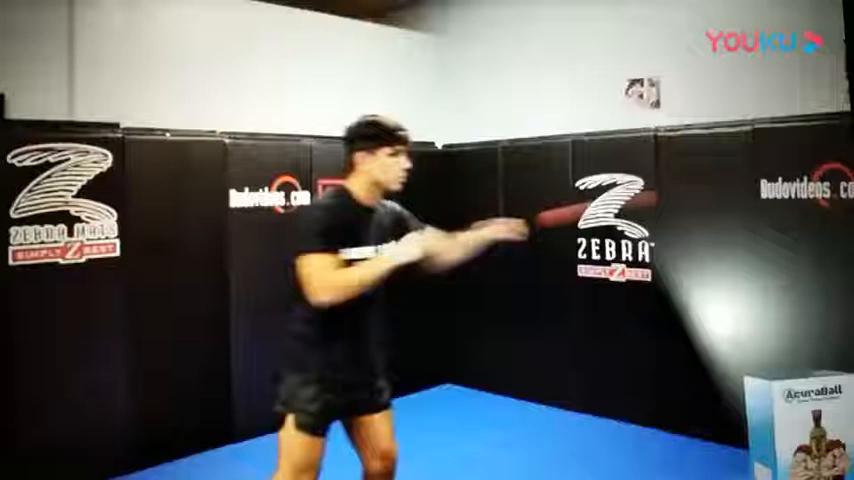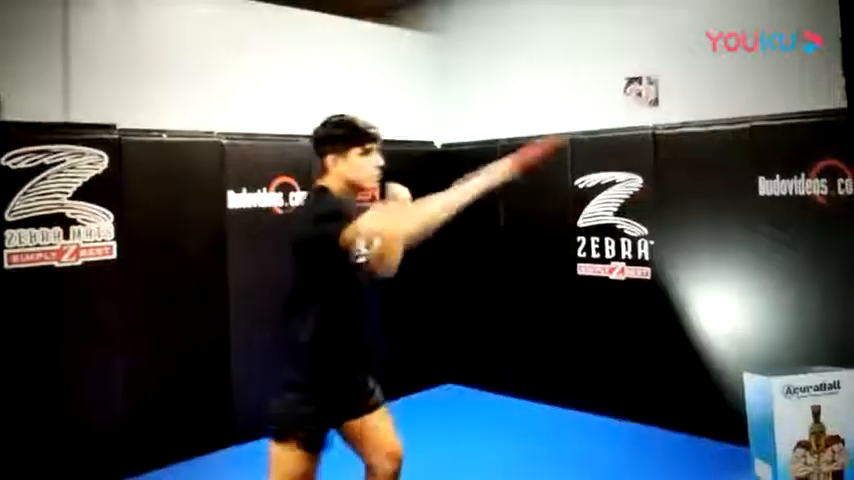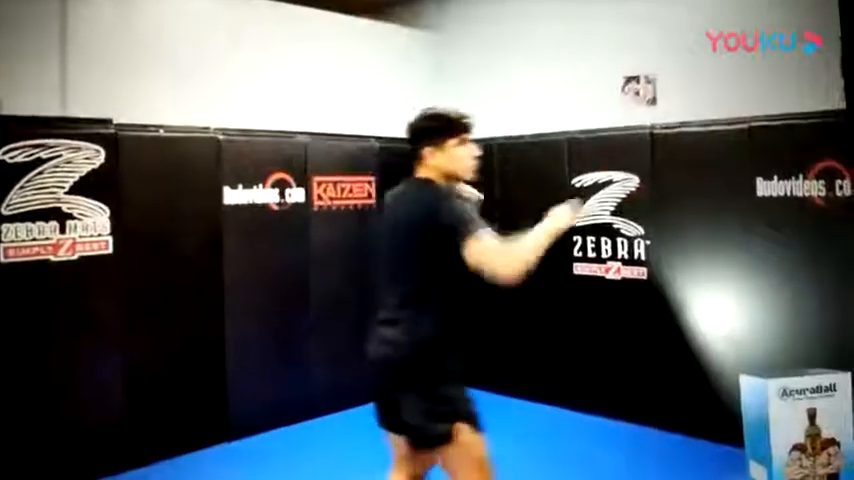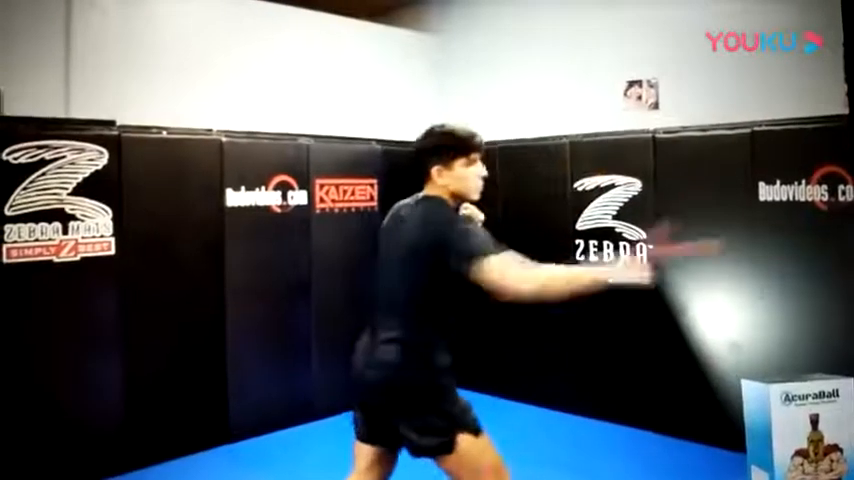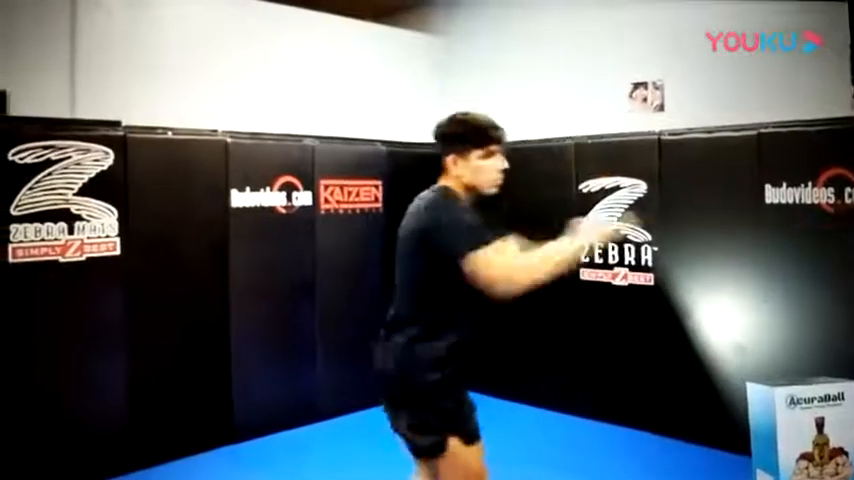
dt=0.7s
person 1, frame 1
left shoulder: (391, 216)
right shoulder: (324, 214)
left elbow: (441, 253)
right elbow: (323, 290)
left wrist: (485, 233)
right wrist: (394, 257)
left hip: (363, 360)
right hip: (315, 363)
person 1, frame 2
left shoulder: (350, 212)
right shoulder: (321, 213)
left elbow: (383, 268)
right elbow: (405, 224)
left wrist: (395, 210)
right wrist: (484, 180)
left hip: (350, 368)
right hip: (308, 374)
person 1, frame 3
left shoulder: (399, 200)
right shoulder: (441, 207)
right elbow: (506, 267)
right wrist: (554, 223)
left hip: (392, 350)
right hip: (425, 359)
person 1, frame 4
left shoulder: (400, 215)
right shoulder: (447, 228)
right elbow: (523, 280)
right wrist: (613, 272)
left hip: (371, 368)
right hip: (412, 379)
person 1, frame 5
left shoulder: (431, 207)
right shoulder: (444, 217)
right elbow: (515, 276)
left wrist: (506, 261)
right wrist: (585, 235)
left hip: (410, 362)
right hip: (419, 371)
